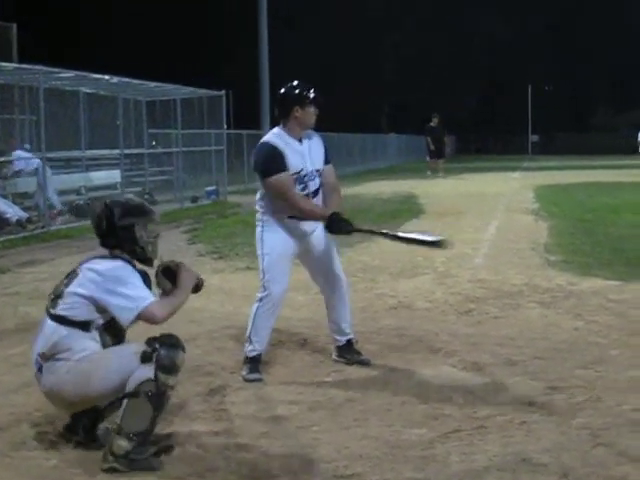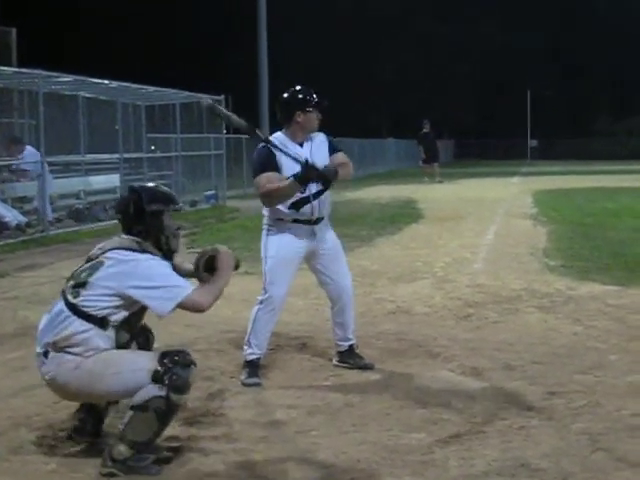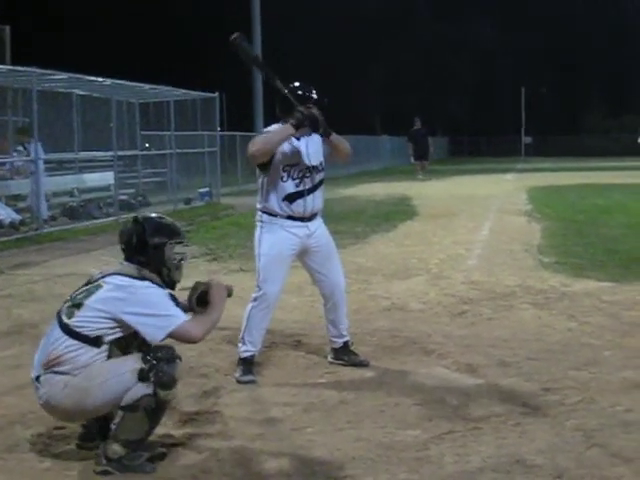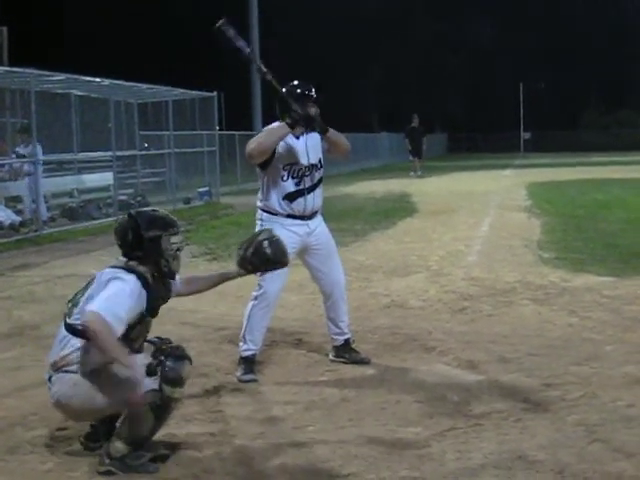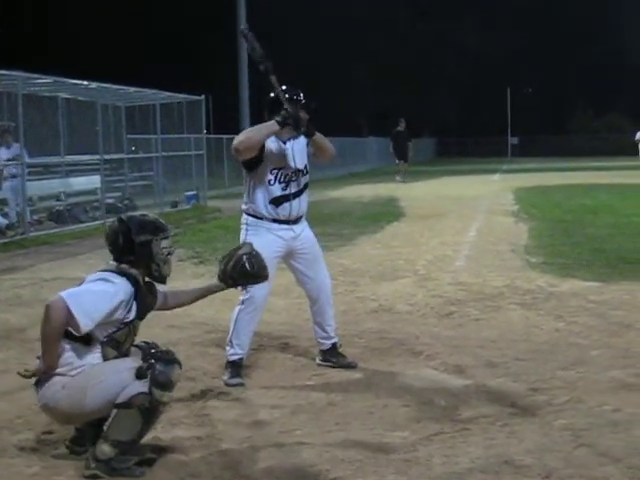
dt=0.4s
person 1, frame 1
left shoulder: (317, 141)
right shoulder: (270, 148)
left elbow: (330, 184)
right elbow: (287, 198)
left wrist: (334, 216)
right wrist: (324, 215)
left hip: (314, 225)
right hip: (278, 227)
left knee: (336, 283)
right knee: (272, 292)
left ankle: (344, 344)
right ankle: (252, 356)
person 1, frame 2
left shoulder: (322, 141)
right shoulder: (268, 151)
left elbow: (348, 167)
right elbow: (266, 194)
left wrist: (333, 171)
right wrist: (300, 179)
left hip: (320, 230)
right hip: (283, 232)
left knee: (343, 289)
right knee: (272, 296)
left ankle: (345, 350)
right ankle: (252, 360)
person 1, frame 3
left shoulder: (316, 136)
right shoulder: (272, 138)
left elbow: (345, 153)
right elbow: (254, 153)
left wrist: (326, 131)
right wrist: (293, 126)
left hip: (314, 226)
right hip: (277, 228)
left knee: (335, 286)
right knee: (267, 293)
left ankle: (340, 347)
right ankle: (246, 357)
person 1, frame 4
left shoulder: (315, 134)
right shoulder: (273, 135)
left elbow: (344, 148)
right elbow: (252, 153)
left wrist: (322, 128)
right wrist: (289, 125)
left hip: (314, 224)
right hip: (277, 227)
left knee: (335, 284)
right knee: (267, 291)
left ankle: (341, 344)
right ankle: (247, 356)
person 1, frame 5
left shoulder: (302, 139)
right shoulder: (262, 141)
left elbow: (329, 153)
right elbow: (238, 146)
left wrist: (309, 131)
right wrist: (278, 123)
left hip: (298, 228)
right hip: (263, 230)
left knee: (321, 288)
right knee: (254, 296)
left ankle: (328, 349)
right ankle: (234, 360)
person 2, frame 1
left shoulder: (104, 265)
right shoulder: (113, 270)
right elbow: (156, 313)
left wrist: (173, 286)
right wrist: (184, 287)
left hip: (59, 370)
right hip: (65, 376)
left knee: (137, 359)
right knee: (166, 351)
left ankle: (84, 424)
right ankle: (125, 449)
person 2, frame 2
left shoulder: (120, 249)
right shoulder: (138, 263)
left elbow: (164, 272)
right elbow: (201, 301)
left wrist: (198, 271)
right wrist: (224, 270)
left hip: (61, 353)
right hip: (68, 367)
left knee: (138, 340)
right knee: (176, 369)
left ankle: (90, 422)
right ankle: (122, 455)
person 2, frame 3
left shoulder: (126, 278)
right shoulder: (138, 290)
left elbow: (162, 311)
right elbow: (193, 332)
right wrist: (215, 304)
left hip: (63, 375)
right hip: (62, 388)
left knee: (142, 350)
right knee: (163, 365)
left ankle: (98, 431)
right ankle: (117, 454)
person 2, frame 4
left shoulder: (145, 276)
right shoulder: (127, 283)
left elbow: (185, 285)
right elbow: (93, 323)
left wrist: (235, 272)
right wrist: (130, 373)
left hip: (93, 377)
right hip: (72, 386)
left knee: (157, 351)
right knee: (172, 363)
left ankle: (103, 432)
right ankle: (121, 453)
person 2, frame 5
left shoulder: (133, 282)
right shoulder: (116, 286)
left elbow: (168, 299)
right elbow: (56, 307)
left wrist: (218, 285)
right wrist: (48, 367)
left hip: (78, 380)
right hip: (62, 389)
left knee: (145, 356)
right knee: (162, 367)
left ankle: (88, 435)
right ankle: (107, 456)
